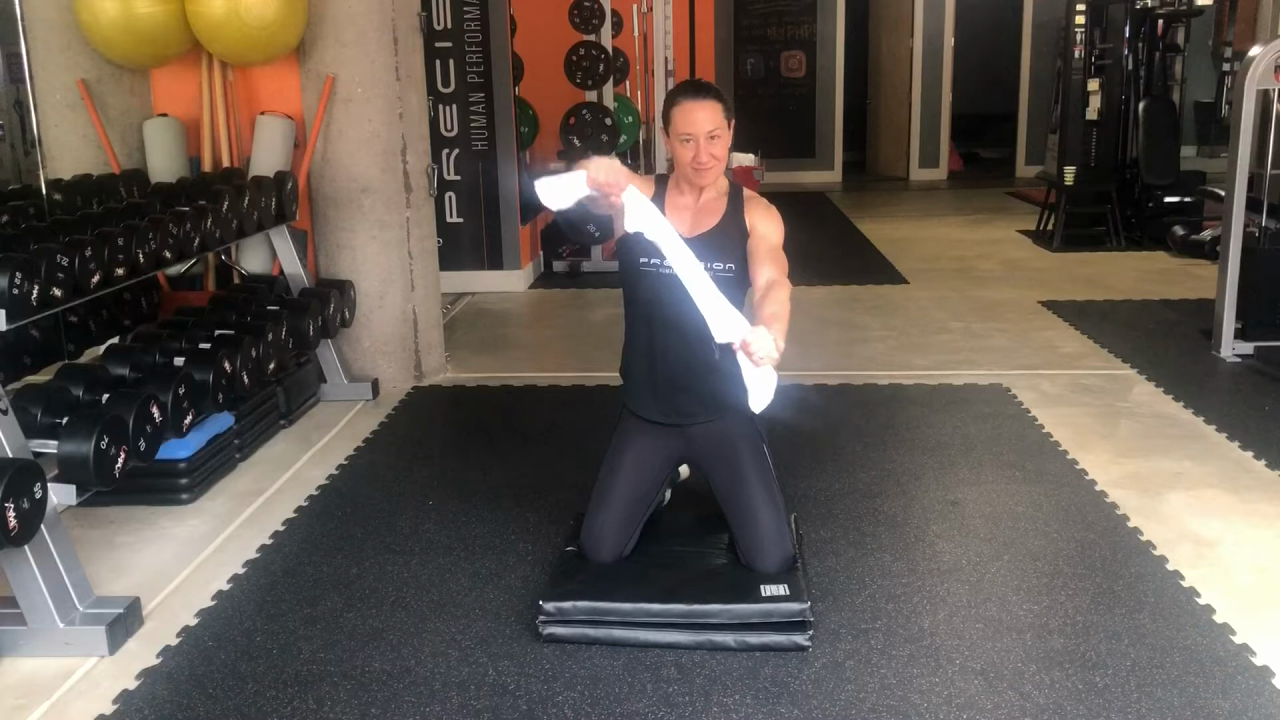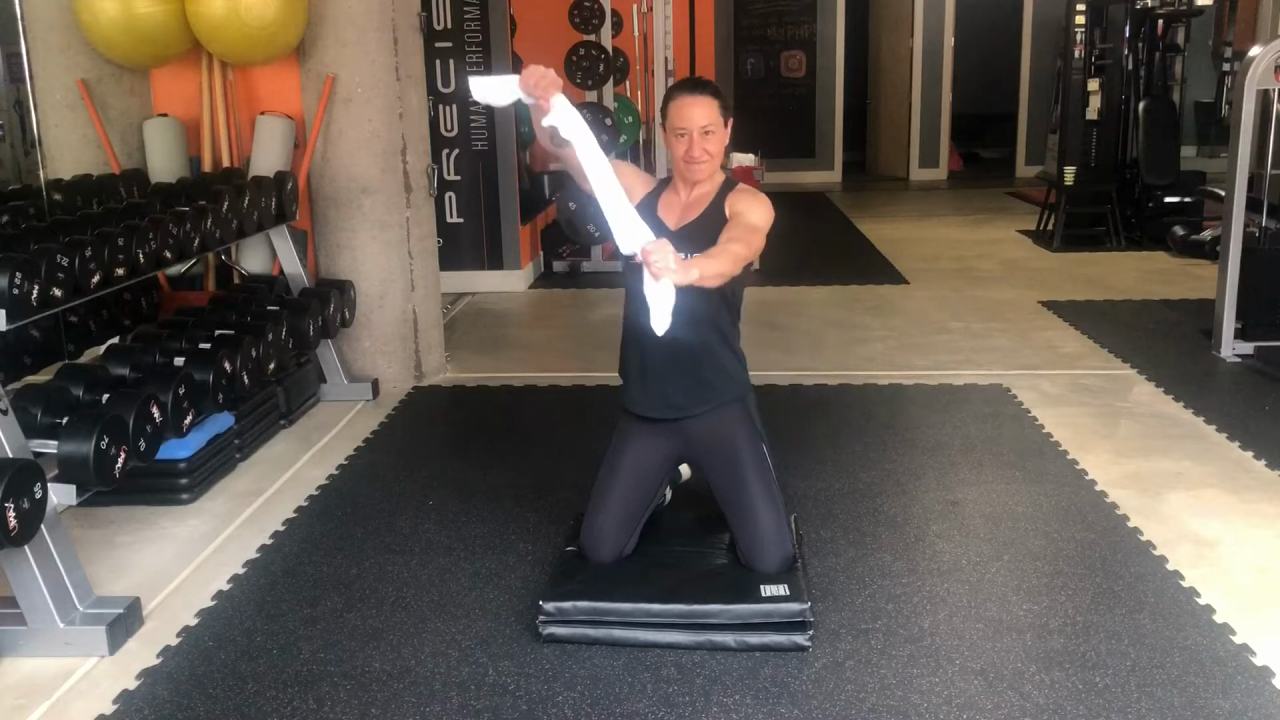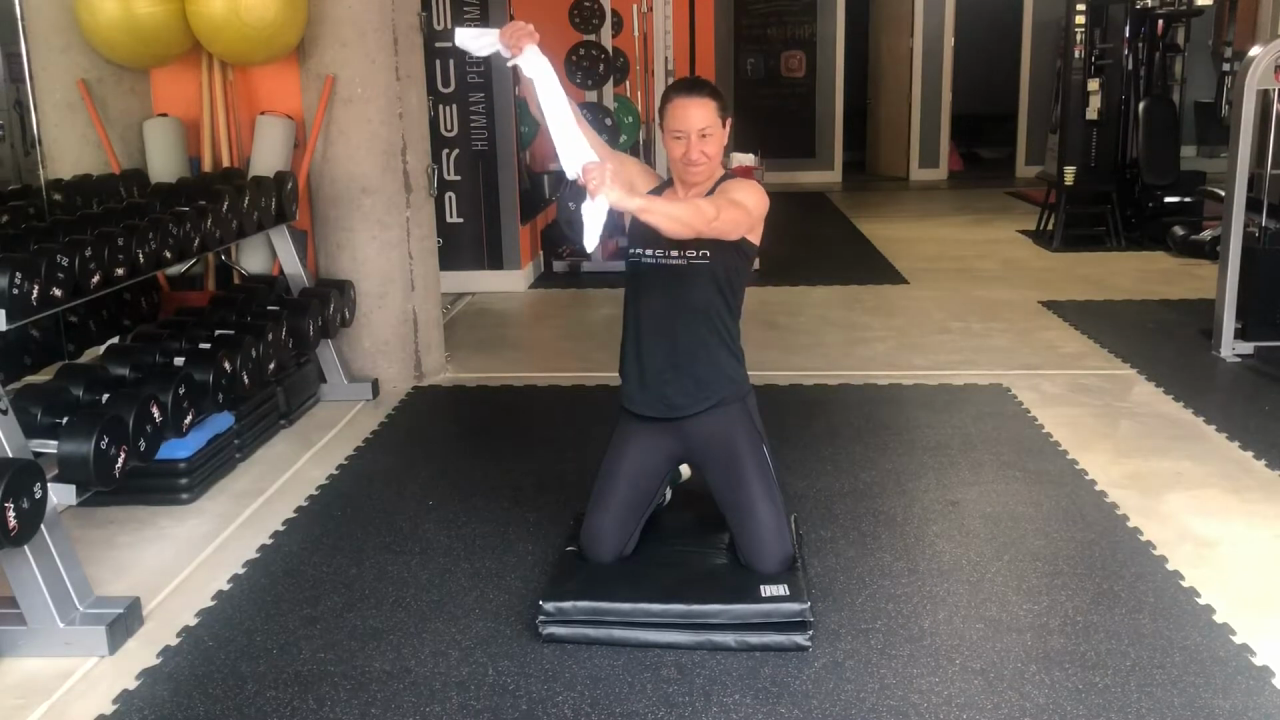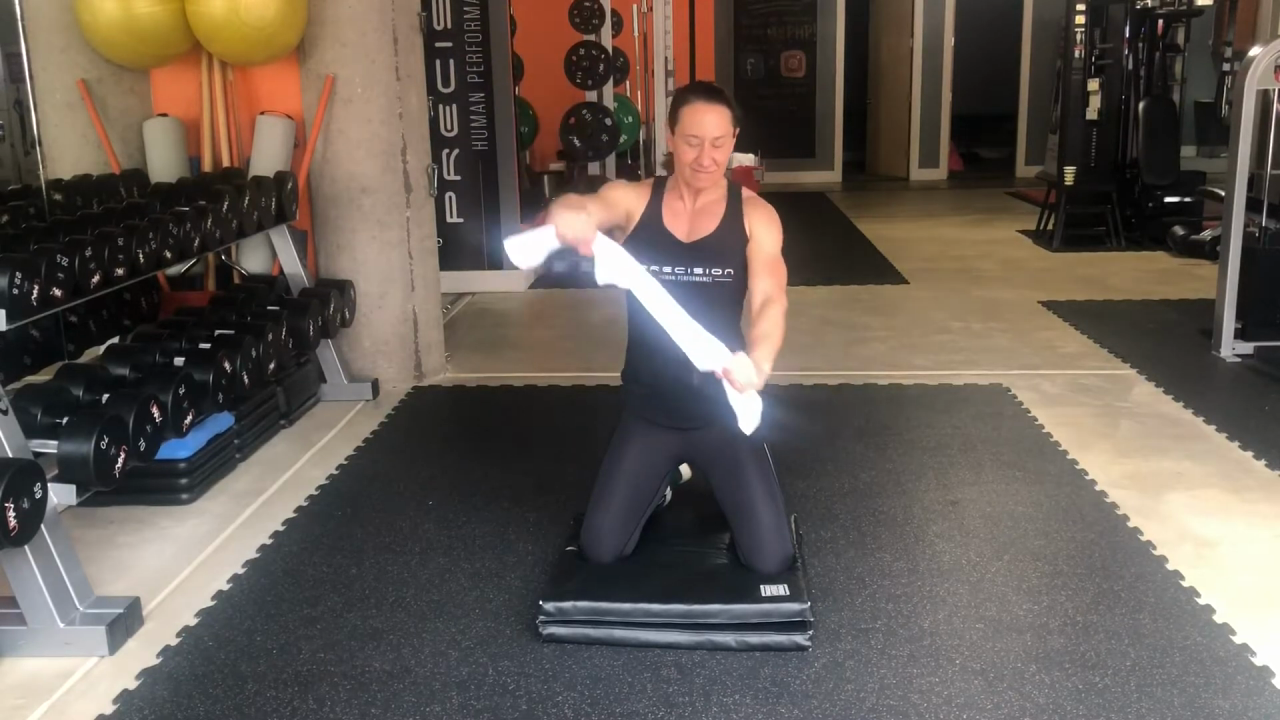
dt=0.7s
person 1, frame 1
left shoulder: (756, 214)
right shoulder: (636, 194)
left elbow: (773, 283)
right elbow: (597, 186)
left wrist: (771, 336)
right wrist: (595, 177)
left hip: (723, 410)
right hip: (646, 412)
left knee: (773, 559)
right knee: (599, 549)
left ankle: (707, 482)
right ankle: (660, 484)
person 1, frame 2
left shoulder: (748, 204)
right shoulder: (636, 189)
left elbow: (733, 255)
right elbow: (565, 146)
left wrist: (683, 269)
right wrist: (543, 103)
left hip: (720, 406)
right hip: (644, 408)
left knee: (772, 559)
right knee: (599, 548)
left ankle: (710, 481)
right ankle: (662, 483)
person 1, frame 3
left shoulder: (746, 197)
right shoulder: (643, 185)
left elbow: (701, 218)
left wrist: (626, 199)
right wrist: (526, 62)
left hip: (719, 408)
right hip: (644, 409)
left knee: (771, 558)
right knee: (598, 548)
left ankle: (715, 479)
right ankle: (662, 481)
person 1, frame 4
left shoulder: (755, 215)
right shoulder: (633, 199)
left elbow: (770, 300)
right elbow: (581, 210)
left wrist: (758, 362)
right wrist: (568, 216)
left hip: (723, 407)
right hip: (648, 408)
left knee: (771, 558)
right knee: (599, 548)
left ankle: (713, 485)
right ankle: (660, 485)
